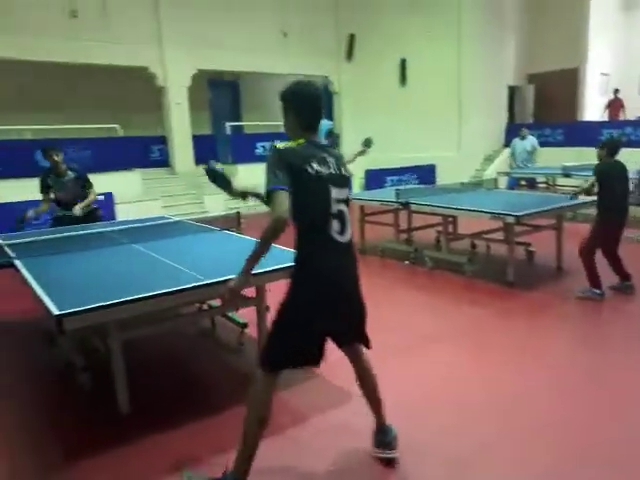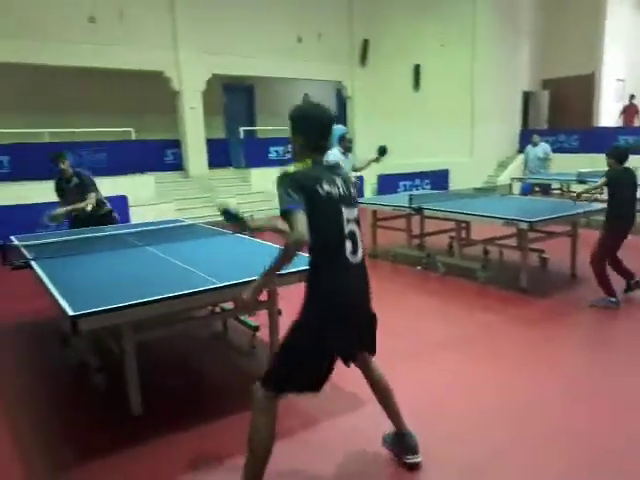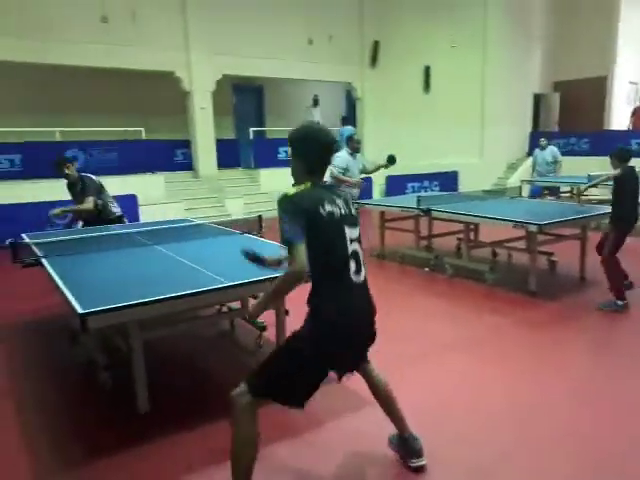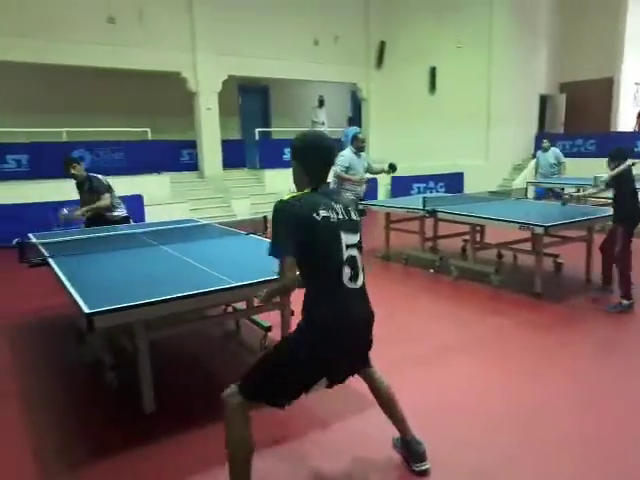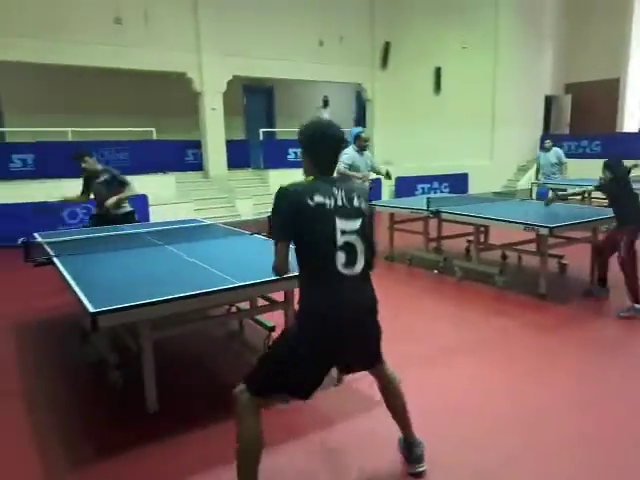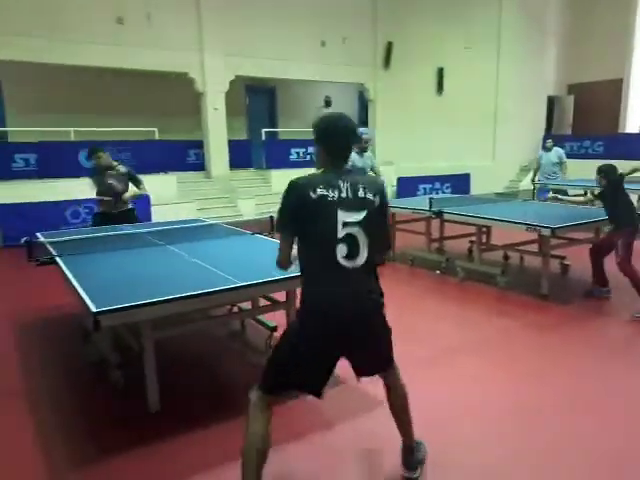
dt=0.1s
person 1, frame 1
left shoulder: (285, 156)
right shoulder: (337, 159)
left elbow: (282, 216)
left wrist: (243, 274)
right wrist: (260, 194)
left hip: (313, 279)
right hip: (347, 275)
left knee: (267, 374)
right knee: (355, 351)
right ankle: (383, 434)
person 1, frame 2
left shoulder: (295, 178)
right shoulder: (342, 178)
left elbow: (301, 238)
left wrist: (259, 285)
right wrist: (286, 228)
left hip: (328, 299)
right hip: (357, 294)
left knee: (265, 395)
right knee: (364, 360)
right ankle: (404, 440)
person 1, frame 3
left shoulder: (294, 202)
right shoulder: (343, 198)
left elbow: (301, 268)
left wrist: (263, 302)
right wrist: (284, 259)
left hip: (329, 319)
right hip: (362, 313)
left knee: (244, 402)
right knee: (363, 366)
right ankle: (409, 443)
person 1, frame 4
left shoulder: (290, 208)
right shoulder: (348, 206)
left elbow: (287, 279)
left wrist: (269, 294)
left hip: (322, 325)
right hip: (360, 318)
left knee: (235, 402)
right knee: (366, 370)
right ankle: (412, 447)
person 1, frame 5
left shoulder: (290, 195)
right shoulder: (357, 194)
left elbow: (280, 266)
left wrist: (284, 261)
left hip: (319, 314)
right hip: (363, 307)
left knee: (246, 399)
right knee: (379, 367)
right ankle: (413, 450)
person 1, frame 6
left shoulder: (300, 188)
right shoulder: (374, 187)
left elbow: (283, 260)
right elbow: (382, 254)
left hip: (319, 309)
right hip: (366, 304)
left knee: (259, 403)
right knee: (389, 371)
person 2, frame 1
left shoulder: (602, 166)
right shoulder: (621, 167)
left elbow: (589, 186)
left wrist: (577, 191)
left hip: (607, 215)
right hip: (620, 214)
left knee: (586, 249)
right knee: (609, 248)
left ankle: (596, 289)
right ankle: (626, 281)
person 2, frame 2
left shoulder: (614, 173)
left elbow: (600, 184)
left wrist: (583, 191)
left hip: (615, 221)
right hip: (624, 220)
left knee: (596, 259)
right knee: (608, 254)
left ankle: (612, 298)
person 2, frame 3
left shoulder: (625, 172)
right shoulder: (630, 173)
left elbow: (614, 174)
left wrist: (588, 186)
left hip: (621, 221)
right hip: (625, 220)
left knee: (607, 258)
right knee: (602, 249)
left ankle: (620, 300)
right ankle: (624, 280)
person 2, frame 4
left shoulder: (624, 172)
right shoulder: (620, 175)
right elbow: (601, 189)
right wrist: (581, 194)
left hip: (625, 221)
right hip: (622, 219)
left knee: (620, 256)
right knee: (605, 248)
left ankle: (626, 300)
right ankle: (607, 283)
person 2, frame 5
left shoulder: (620, 179)
right shoulder: (609, 184)
right elbow: (585, 191)
right wrist: (560, 195)
right hip: (623, 224)
left knee: (625, 260)
right knee: (600, 250)
right ankle: (602, 287)
person 2, frame 6
left shoulder: (614, 184)
right shoulder: (604, 191)
right elbow: (583, 200)
right wrist: (559, 197)
left hip: (627, 229)
right hip: (618, 228)
left knee: (623, 263)
right knee: (596, 251)
right ankle: (602, 287)
